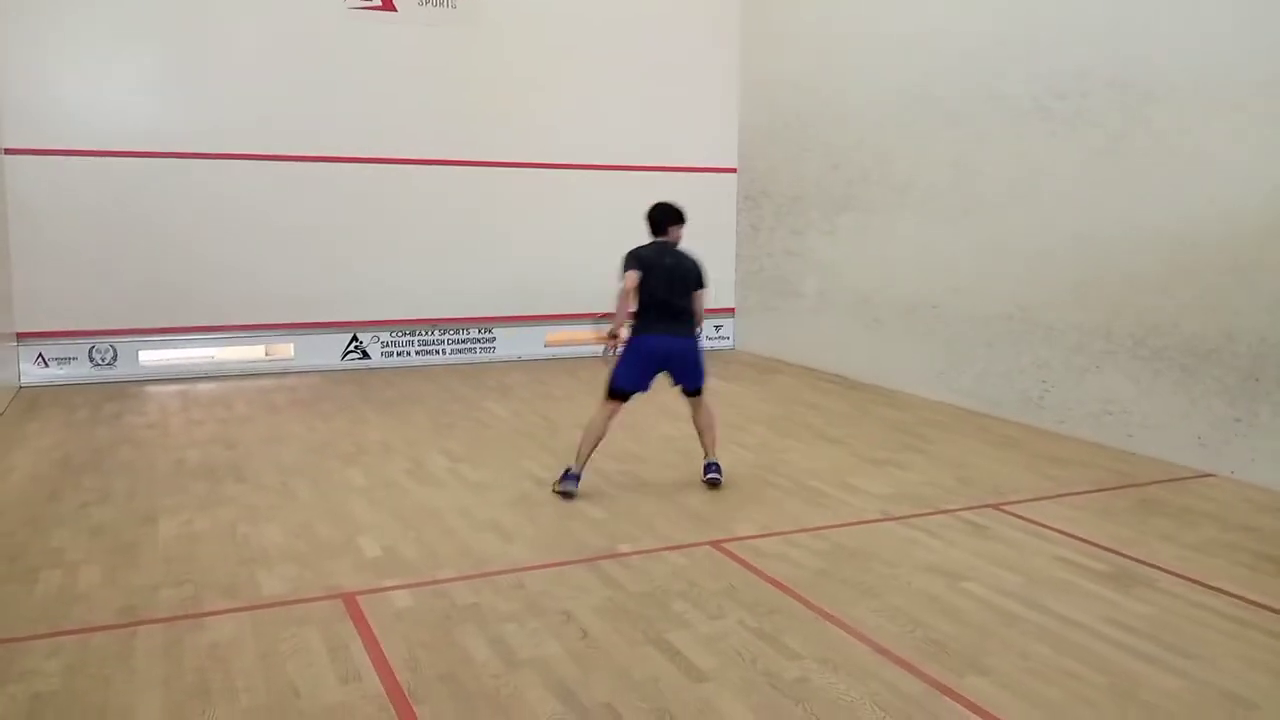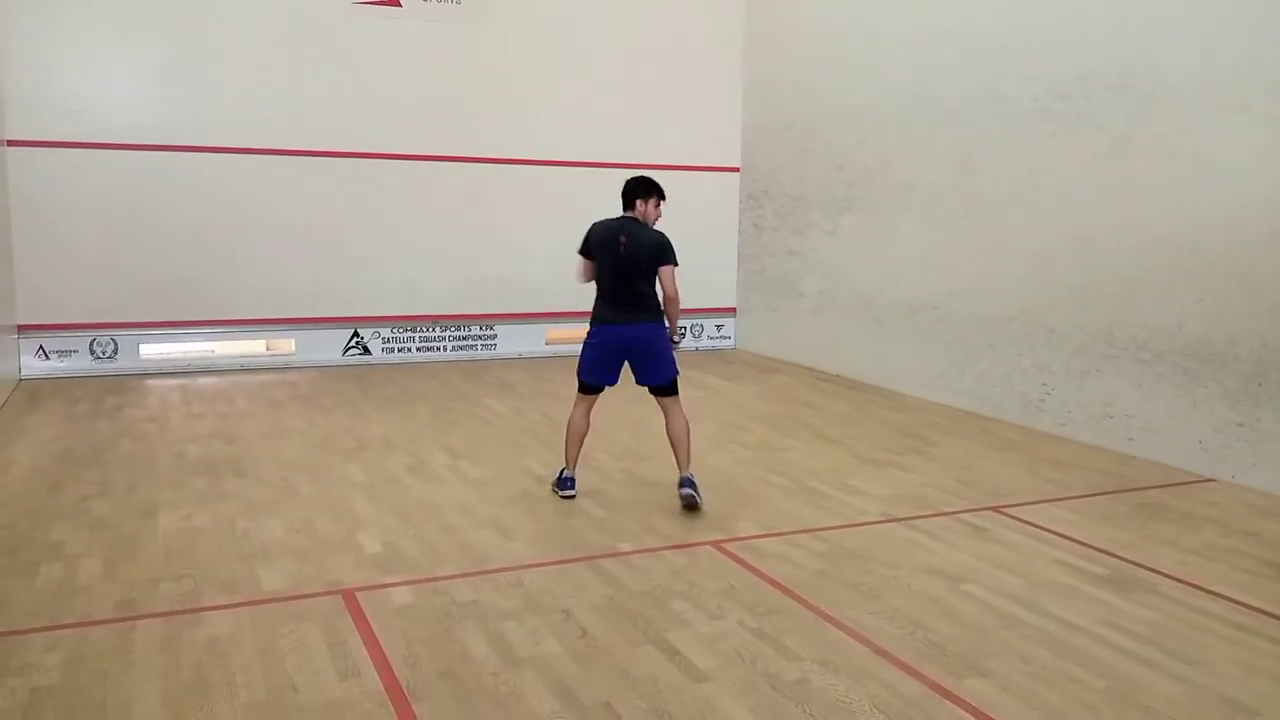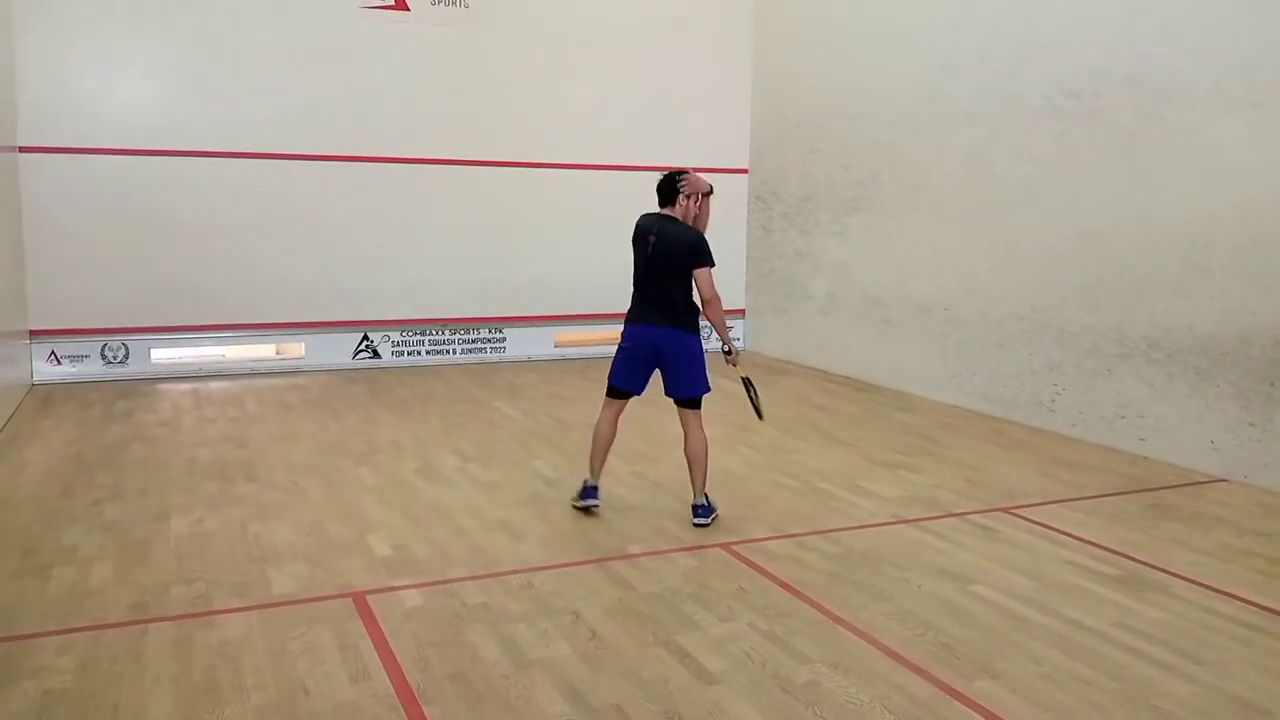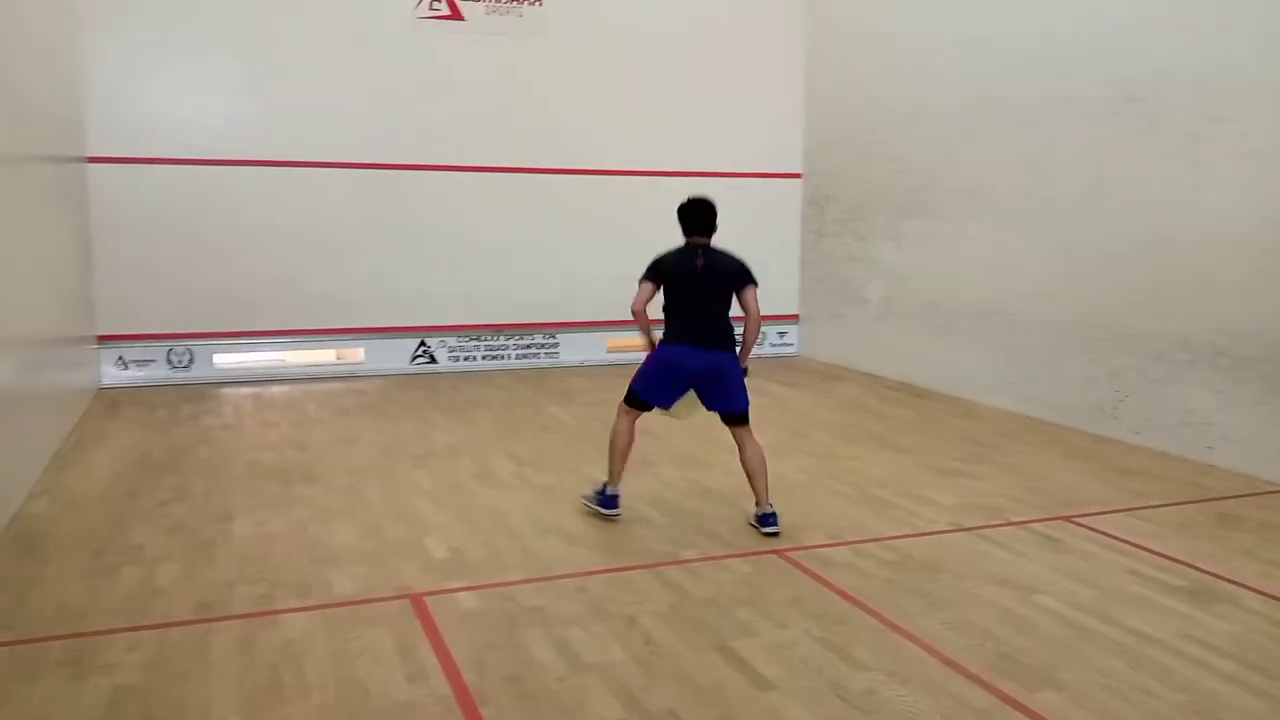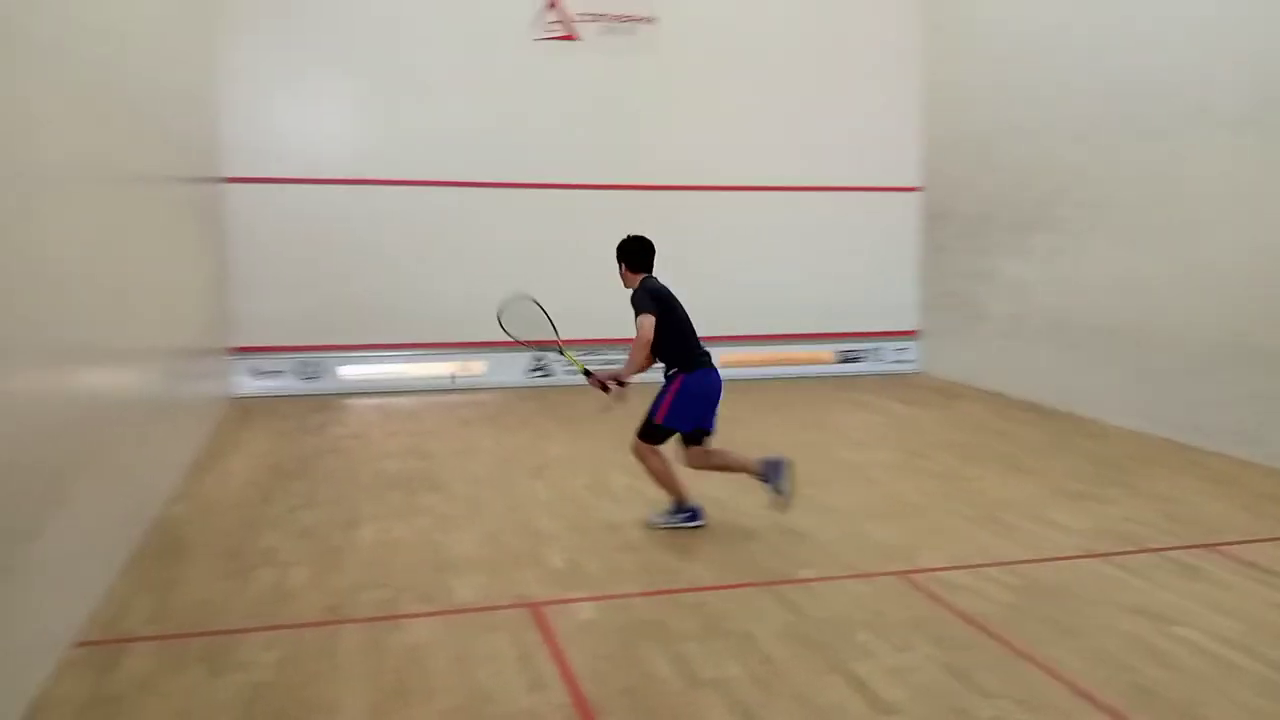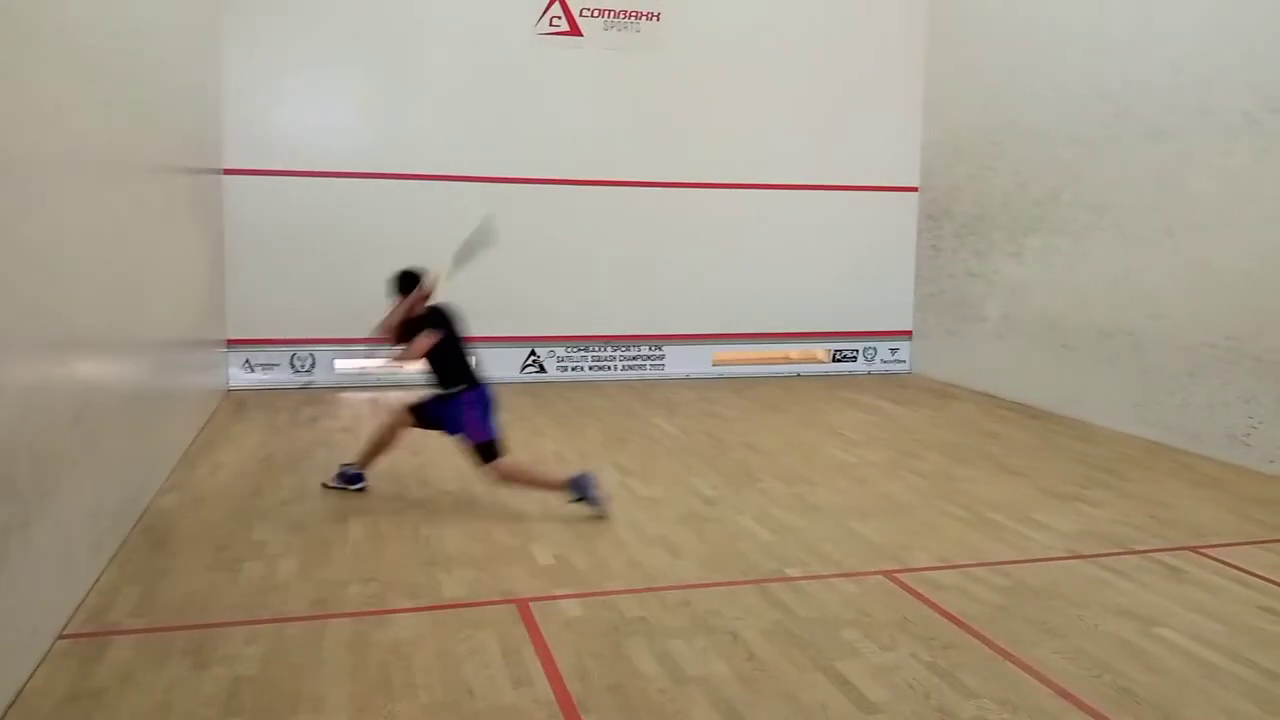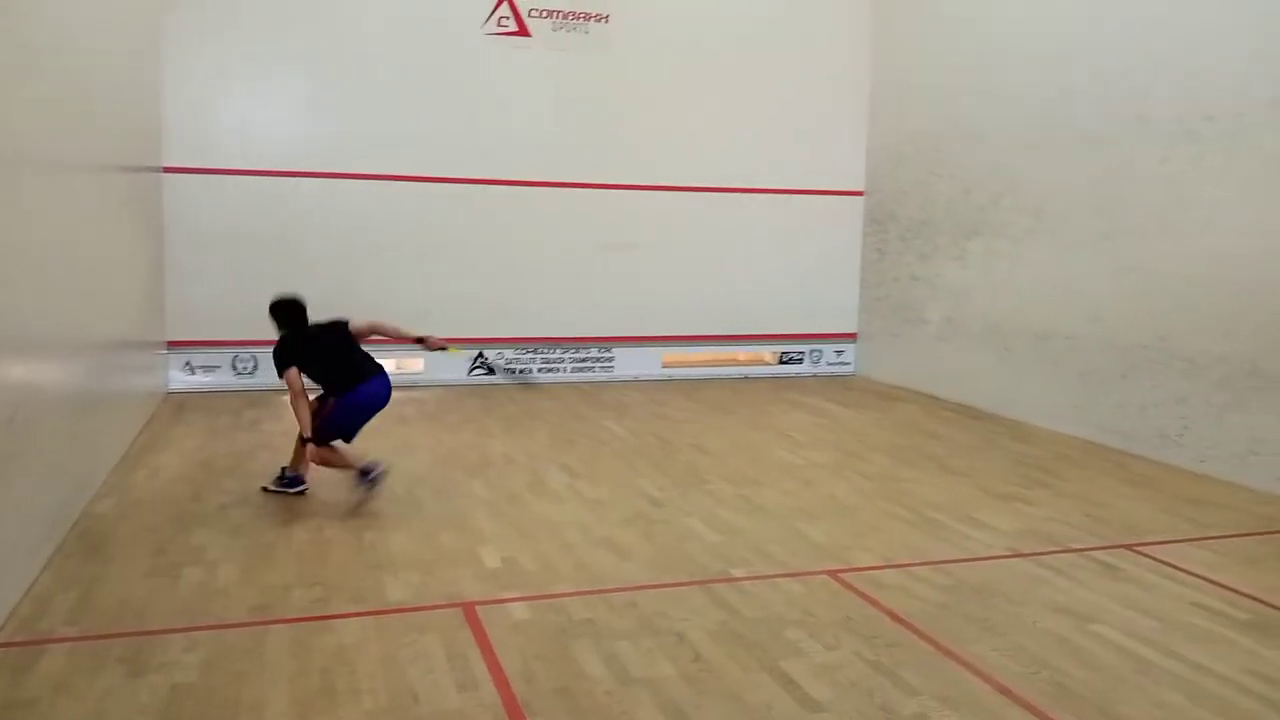
dt=0.4s
person 1, frame 1
left shoulder: (638, 256)
right shoulder: (691, 264)
left elbow: (628, 289)
right elbow: (699, 312)
left wrist: (614, 331)
left hip: (646, 342)
right hip: (685, 343)
left knee: (608, 409)
right knee: (698, 401)
left ankle: (574, 474)
right ankle: (712, 464)
person 1, frame 2
left shoulder: (597, 231)
right shoulder: (658, 241)
left elbow: (586, 274)
right elbow: (670, 294)
right wrist: (673, 331)
left hip: (605, 329)
right hip: (648, 330)
left knee: (583, 403)
right knee: (672, 406)
left ankle: (568, 477)
right ankle: (686, 480)
person 1, frame 3
left shoulder: (643, 225)
right shoulder: (693, 240)
right elbow: (709, 298)
left wrist: (704, 193)
right wrist: (728, 343)
left hip: (638, 331)
right hip: (680, 337)
left knee: (611, 408)
right knee: (692, 422)
left ankle: (591, 487)
right ankle: (700, 503)
person 1, frame 4
left shoulder: (664, 263)
right shoulder: (734, 265)
left elbow: (638, 307)
right elbow: (753, 315)
left wrist: (651, 342)
right wrist: (741, 360)
left hip: (675, 353)
right hip: (720, 358)
left knee: (627, 413)
right knee: (743, 434)
left ankle: (610, 495)
right ankle: (765, 512)
person 1, frame 5
left shoulder: (643, 294)
right shoulder: (655, 291)
left elbow: (644, 339)
right elbow: (651, 355)
left wrist: (621, 375)
right wrist: (614, 374)
left hip: (689, 378)
right hip: (703, 376)
left knee: (644, 447)
right knee: (696, 455)
left ankle: (687, 509)
right ankle: (766, 468)
person 1, frame 6
left shoulder: (435, 317)
right shoulder: (415, 321)
left elbow: (413, 353)
right elbow: (386, 331)
right wrist: (412, 299)
left hip: (467, 397)
right hip: (451, 397)
left knee: (498, 468)
right knee: (397, 418)
left ankle: (574, 484)
right ankle: (354, 472)
person 1, frame 7
left shoulder: (284, 347)
right shoulder: (331, 327)
left elbow: (297, 393)
right elbow: (373, 326)
left wrist: (306, 438)
right wrist: (421, 339)
left hip: (355, 396)
right hip: (380, 385)
left knee: (314, 449)
right knee: (313, 410)
left ankle: (364, 469)
right ankle: (292, 476)
